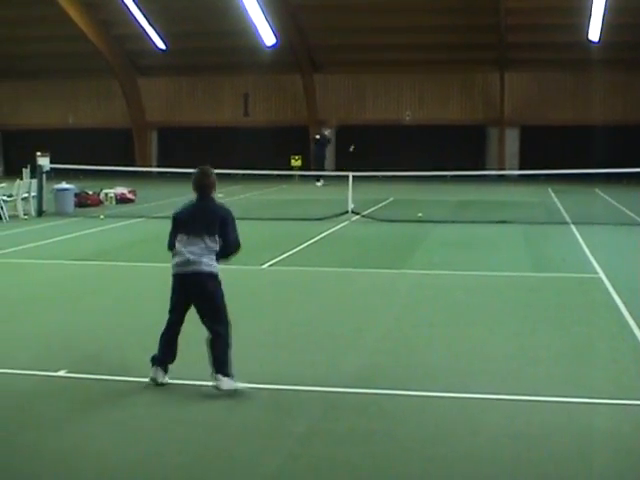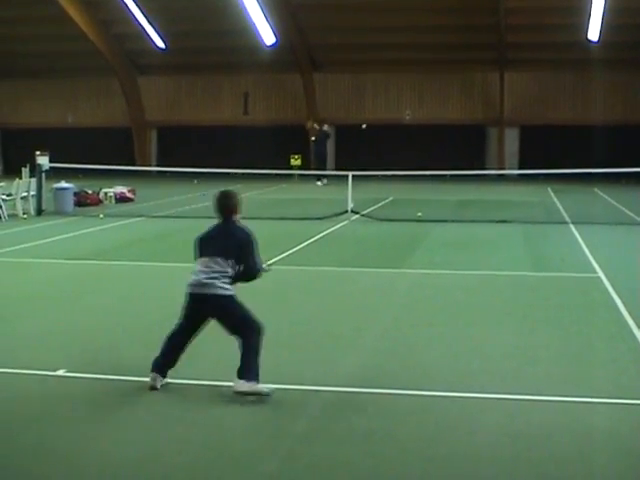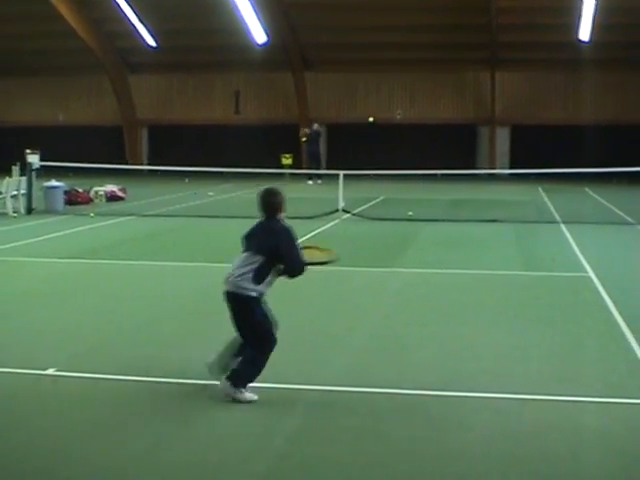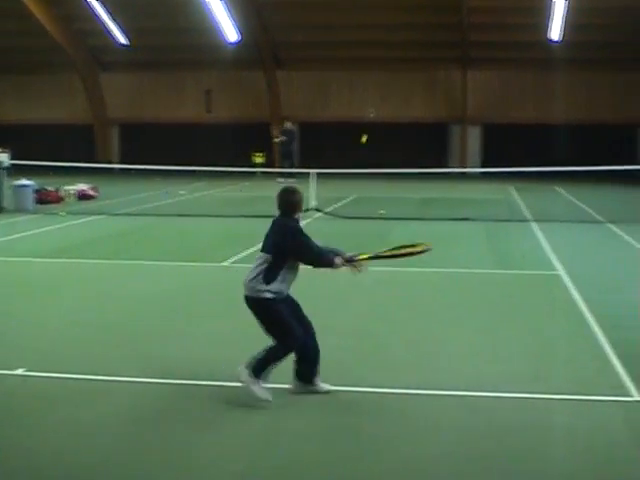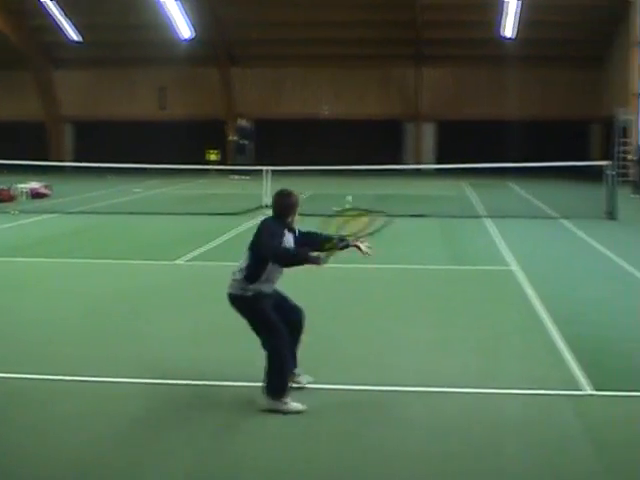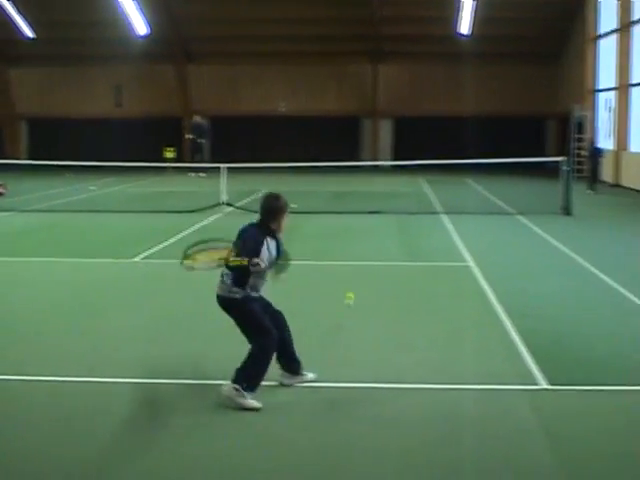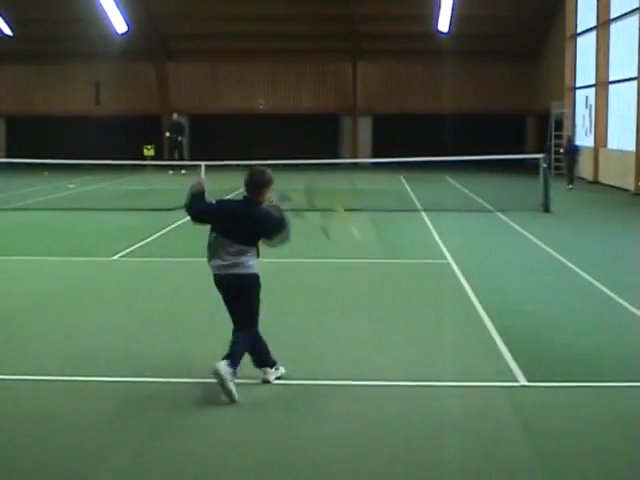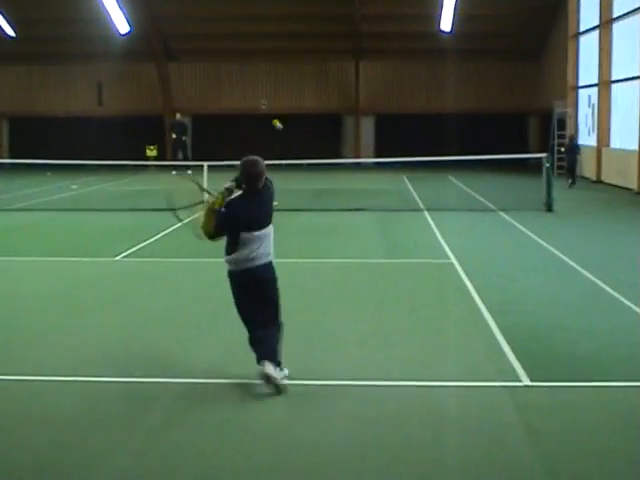
dt=0.2s
person 1, frame 1
left shoulder: (181, 214)
right shoulder: (222, 213)
left elbow: (171, 245)
right elbow: (233, 246)
left hip: (180, 272)
right hip: (205, 273)
left knee: (174, 321)
right knee: (218, 324)
left ankle: (159, 368)
right ankle: (222, 376)
person 1, frame 2
left shoulder: (205, 237)
right shoulder: (243, 235)
right elbow: (252, 271)
right wrist: (234, 275)
left hip: (196, 291)
right hip: (219, 294)
left knee: (182, 332)
right knee: (252, 331)
left ankle: (158, 373)
right ankle: (246, 380)
person 1, frame 3
left shoulder: (254, 231)
right shoulder: (282, 232)
right elbow: (295, 267)
left wrist: (278, 267)
right wrist: (284, 268)
left hip: (236, 288)
right hip: (244, 293)
left knee: (265, 327)
right knee: (265, 341)
left ankle: (225, 362)
right ankle: (234, 384)
person 1, frame 4
left shoulder: (283, 227)
right shoulder: (288, 229)
left elbow: (310, 250)
right elbow: (313, 255)
left wrist: (344, 258)
right wrist: (336, 260)
left hip: (273, 291)
right hip: (260, 294)
left knee: (305, 330)
right knee: (293, 337)
left ankle: (306, 380)
right ankle: (252, 372)
person 1, frame 5
left shoulder: (289, 232)
right shoulder: (270, 228)
left elbow: (316, 240)
right elbow: (276, 254)
left wrist: (349, 243)
right wrist: (307, 257)
left hip: (262, 290)
right hip: (245, 293)
left knee: (295, 317)
right knee: (278, 337)
left ankle: (289, 371)
right ankle: (275, 396)
person 1, frame 6
left shoulder: (272, 237)
right shoulder: (251, 235)
right elbow: (235, 262)
right wrist: (250, 264)
left hip: (247, 293)
right hip: (234, 295)
left knee: (278, 322)
right knee: (267, 338)
left ankle: (292, 372)
right ankle: (238, 388)
person 1, frame 7
left shoulder: (225, 208)
right shoulder: (261, 216)
left elbow: (195, 211)
right elbow: (278, 228)
left wrist: (197, 190)
right wrist: (277, 213)
left hip: (220, 273)
right hip: (244, 275)
left knee: (246, 322)
right knee: (247, 325)
left ankle: (267, 367)
right ankle: (228, 365)
person 1, frame 8
left shoulder: (233, 208)
right shoulder: (267, 192)
left elbow: (212, 233)
right elbow: (263, 184)
left wrist: (214, 207)
right wrist: (237, 186)
left hip: (237, 270)
right hip: (263, 267)
left knee: (254, 320)
right knee: (271, 320)
left ankle: (269, 363)
right ankle: (270, 364)
